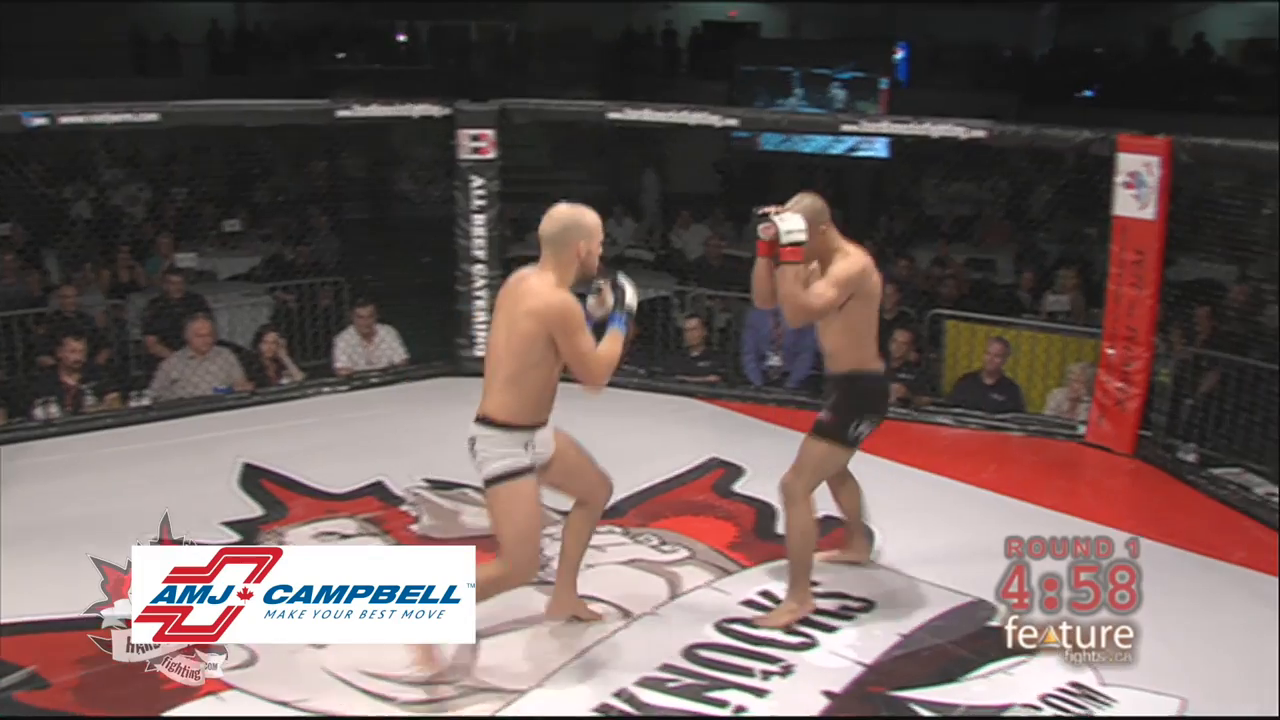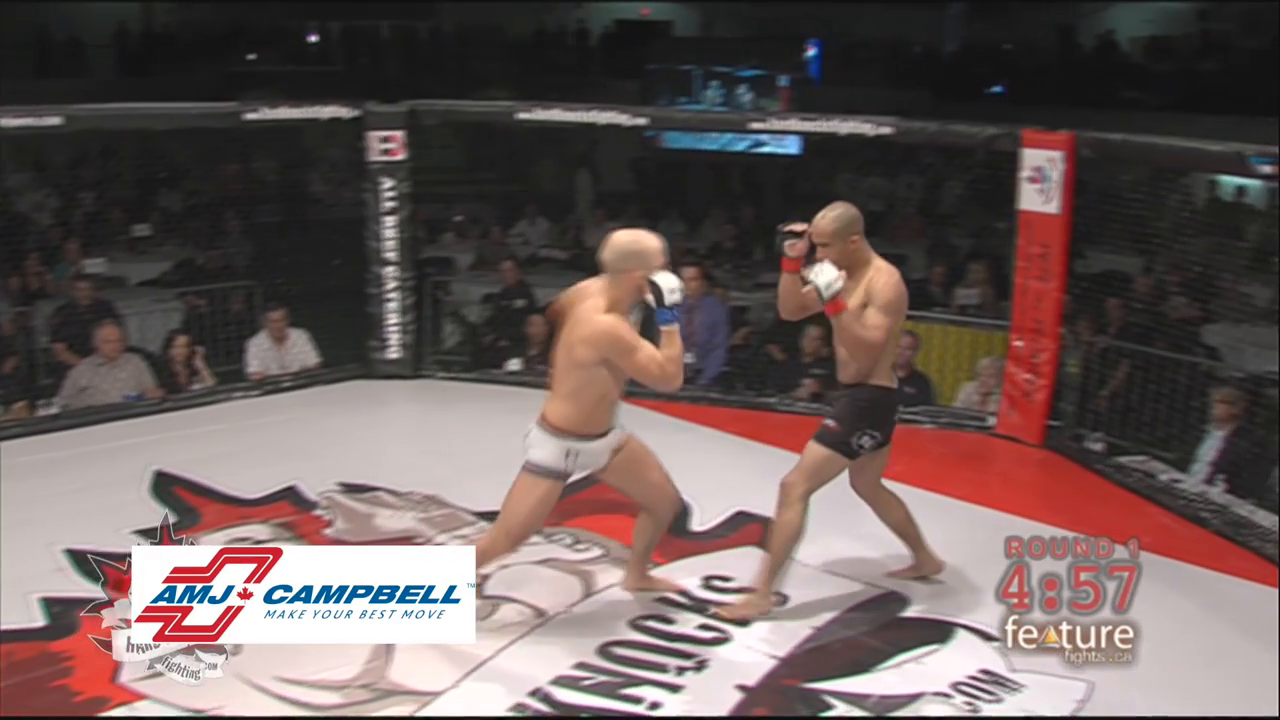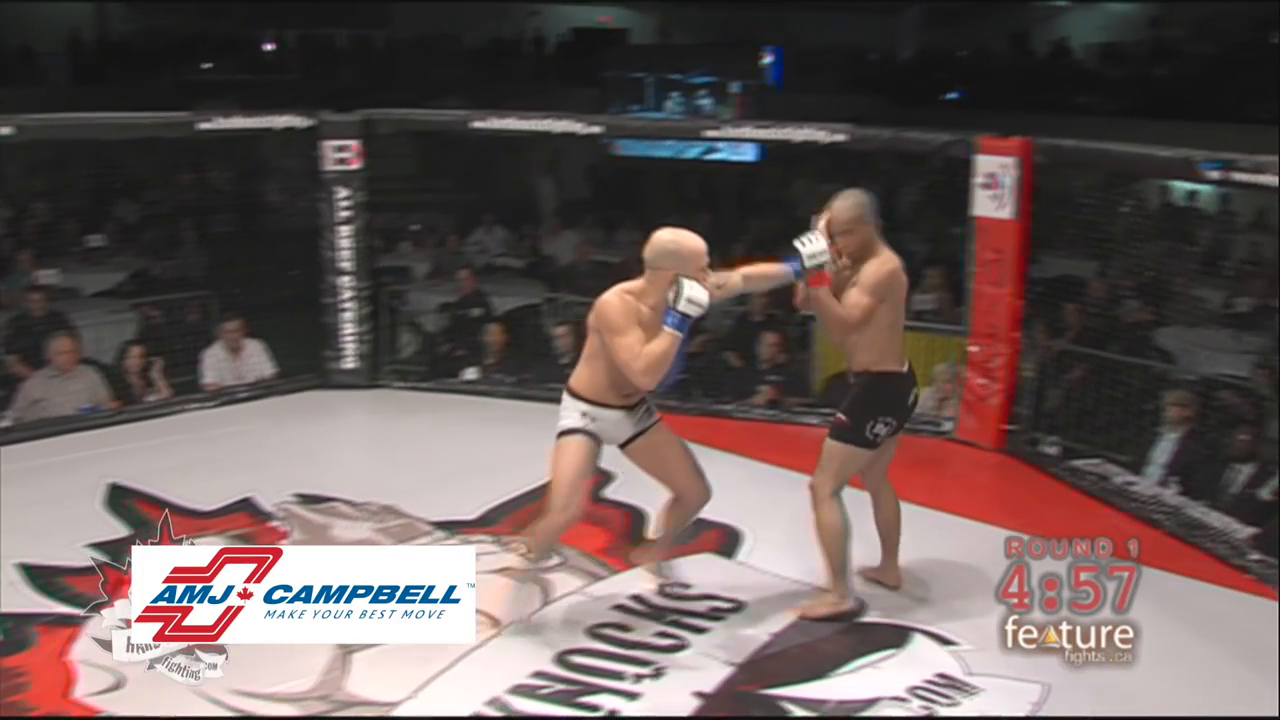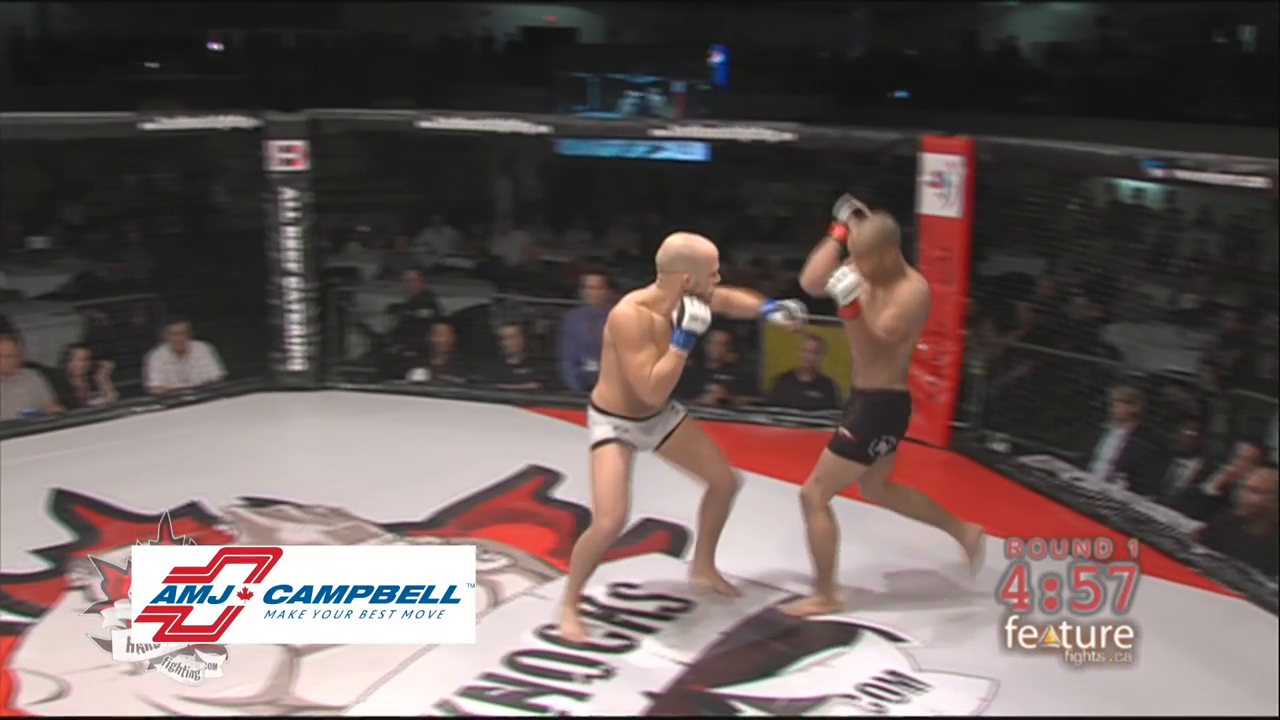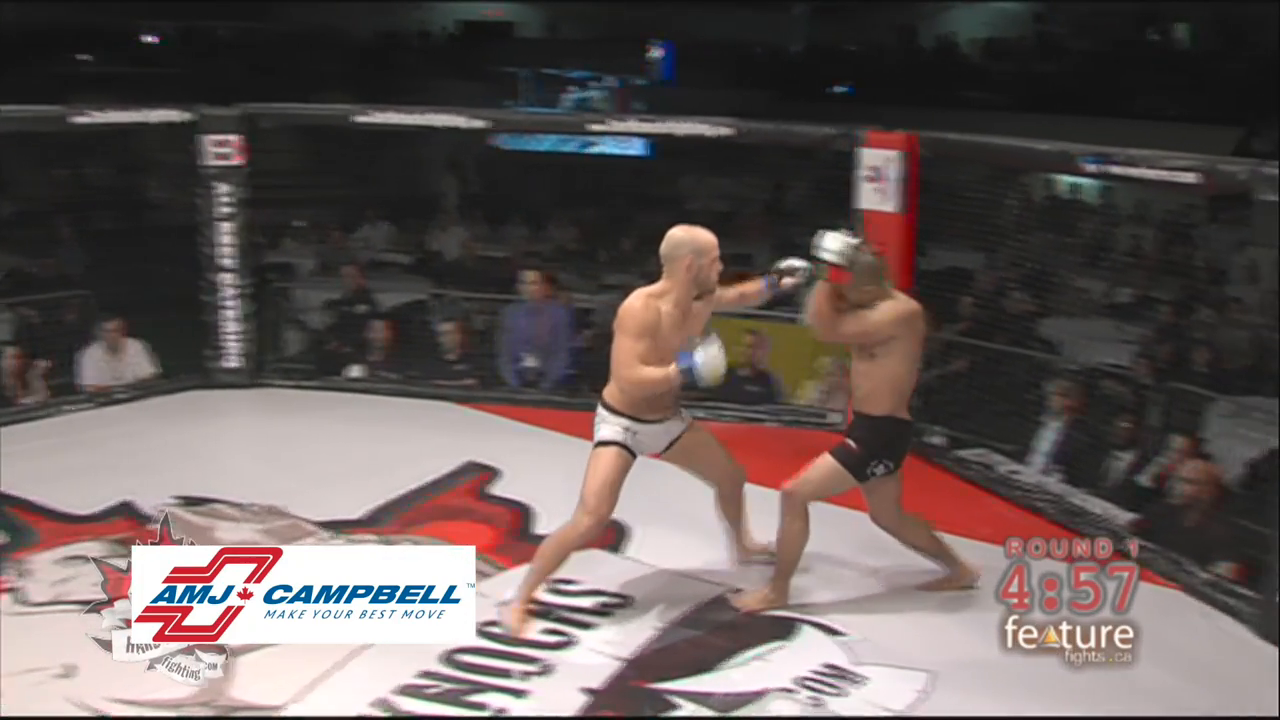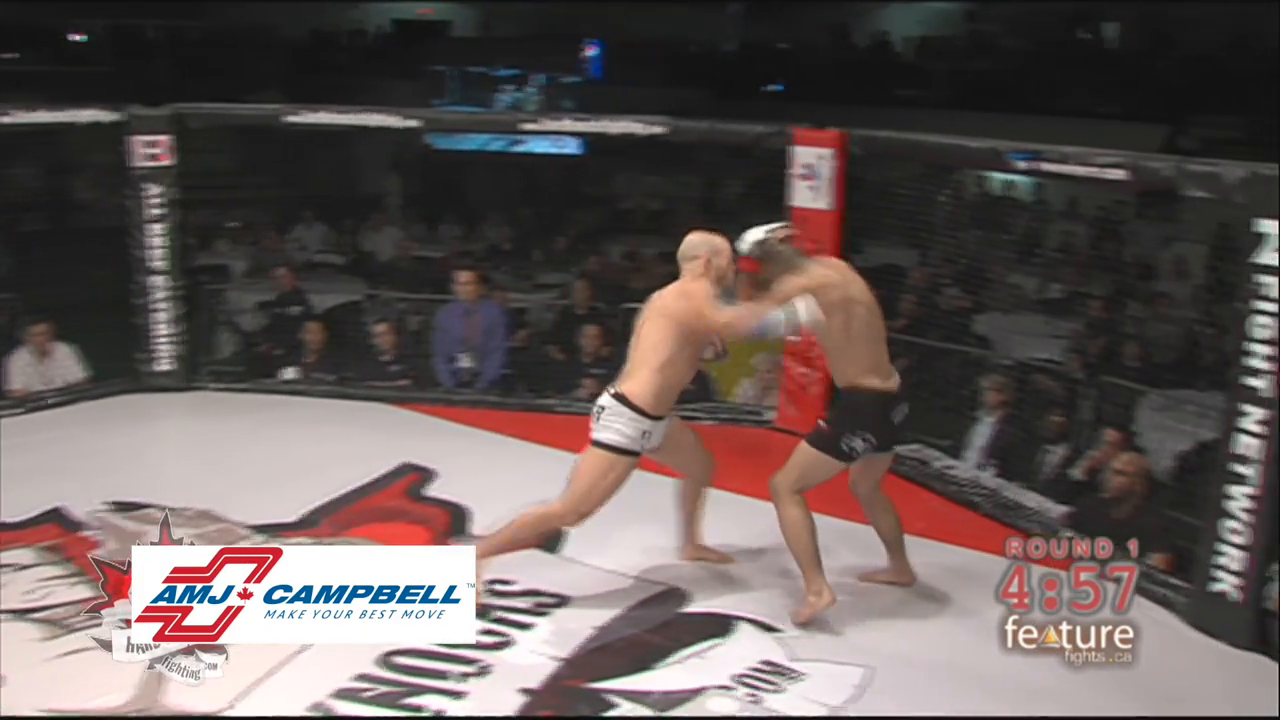
dt=0.5s
person 1, frame 1
left shoulder: (853, 267)
right shoulder: (820, 265)
left elbow: (794, 313)
right elbow: (763, 298)
left wrist: (791, 253)
right wrist: (766, 247)
left hip: (859, 390)
right hip: (851, 384)
left knee: (794, 486)
right knee: (832, 470)
left ankle: (799, 599)
right ankle: (858, 540)
person 1, frame 2
left shoulder: (884, 283)
right shoulder: (842, 274)
left elbow: (866, 353)
right elbow: (790, 311)
left wrist: (834, 302)
right wrist: (792, 260)
left hip: (868, 400)
right hip: (863, 397)
left knee: (794, 487)
right knee: (868, 487)
left ankle: (762, 593)
right ankle: (925, 559)
person 1, frame 3
left shoulder: (882, 269)
right shoulder: (849, 260)
left elbow: (839, 328)
right elbow: (803, 301)
left wrist: (818, 272)
left hip: (879, 389)
right hip: (890, 384)
left knee: (824, 486)
right knee: (874, 480)
left ankle: (840, 594)
right ankle: (889, 568)
person 1, frame 4
left shoulder: (912, 291)
right shoulder: (864, 273)
left elbow: (874, 350)
right elbow: (810, 283)
left wrist: (850, 307)
right wrist: (839, 232)
left hip: (880, 405)
right hip: (871, 400)
left knee: (814, 495)
right knee: (877, 488)
left ankle: (824, 596)
right ankle: (964, 533)
person 1, frame 5
left shoulder: (902, 313)
right shoulder: (871, 305)
left elbow: (827, 331)
right elbow: (817, 320)
left wrist: (832, 271)
right wrist: (836, 269)
left hip: (881, 432)
right hip: (873, 427)
left knee: (794, 494)
right knee: (889, 515)
left ankle: (777, 589)
right ankle: (960, 571)
person 1, frame 6
left shoulder: (809, 283)
right shoulder: (830, 267)
left wrist: (749, 263)
right wrist: (771, 252)
left hip: (862, 405)
right hip: (888, 399)
left knee: (785, 488)
right knee: (866, 488)
left ankle: (817, 590)
right ankle: (900, 567)
person 2, frame 1
left shoulder: (523, 280)
right shoulder: (556, 305)
right elbow: (595, 376)
left wrist: (594, 313)
right wrist: (619, 321)
left hip: (531, 432)
right hip: (504, 442)
left knee: (597, 490)
right knee: (519, 566)
left ankle: (565, 599)
person 2, frame 2
left shoulder: (592, 289)
right shoulder: (608, 329)
left elbow: (558, 309)
right elbow: (670, 379)
right wrist: (668, 314)
left hip: (604, 436)
right hip: (560, 444)
left knee: (666, 501)
right knee: (504, 539)
left ankle: (638, 574)
person 2, frame 3
left shoulder: (679, 292)
right shoulder: (615, 305)
left elbow: (743, 278)
right elbow: (645, 375)
left wrist: (798, 267)
right wrist: (679, 320)
left hip: (633, 412)
right hip: (584, 411)
left knee: (695, 492)
right knee: (563, 515)
left ankle: (653, 552)
right ankle: (522, 578)
person 2, frame 4
left shoulder: (685, 299)
right shoulder: (629, 316)
left elbow: (725, 299)
right elbow: (652, 391)
left wrist: (769, 309)
right wrist: (685, 338)
left hip: (660, 417)
right hip: (613, 422)
left knee: (726, 481)
right knee: (610, 521)
left ankle: (703, 568)
right ankle: (569, 604)
person 2, frame 5
left shoulder: (703, 300)
right shoulder: (640, 308)
left elbow: (740, 294)
right elbow: (627, 379)
left wrist: (777, 278)
right wrist: (688, 368)
left hip: (669, 419)
right hip: (622, 422)
left knee: (731, 478)
right knee: (589, 520)
left ankle: (742, 546)
right ankle: (520, 600)
person 2, frame 6
left shoulder: (665, 298)
right shoulder: (692, 291)
right elbow: (719, 321)
left wrist: (701, 350)
right wrist: (783, 315)
left hip: (649, 416)
right hip: (627, 419)
left knee: (701, 468)
right knee: (570, 510)
left ankle: (690, 545)
right ankle: (475, 555)
